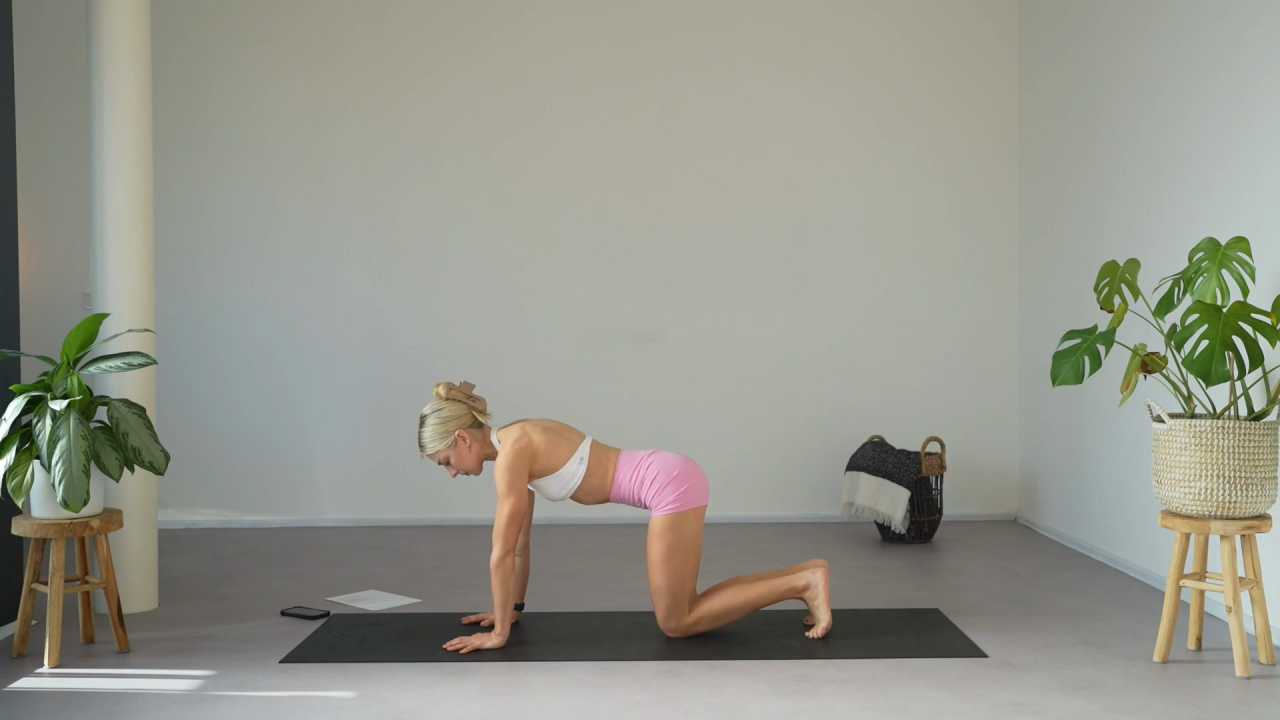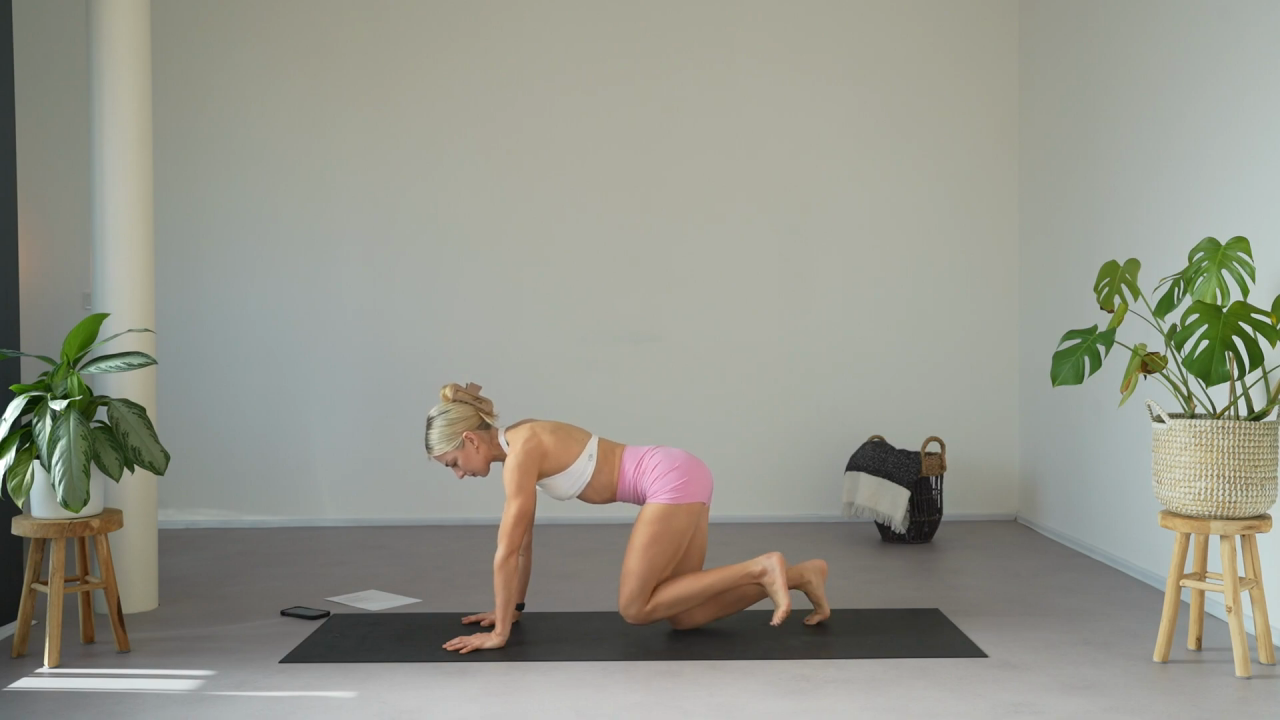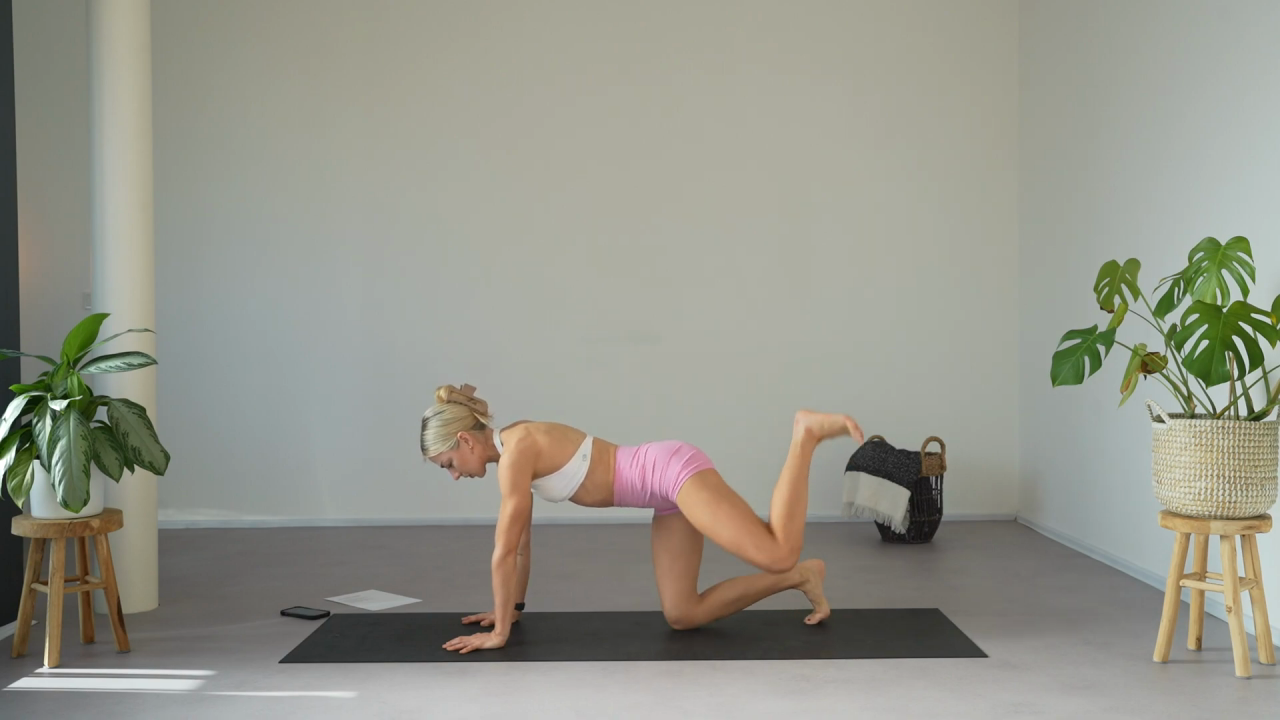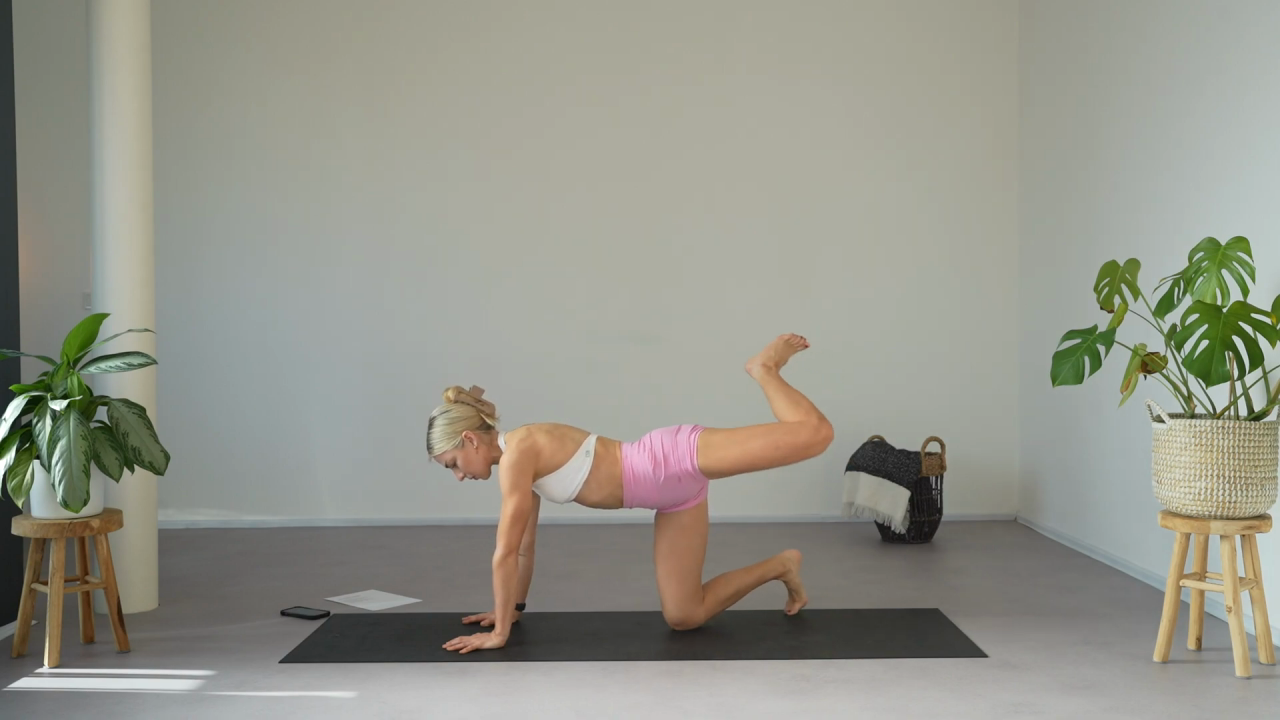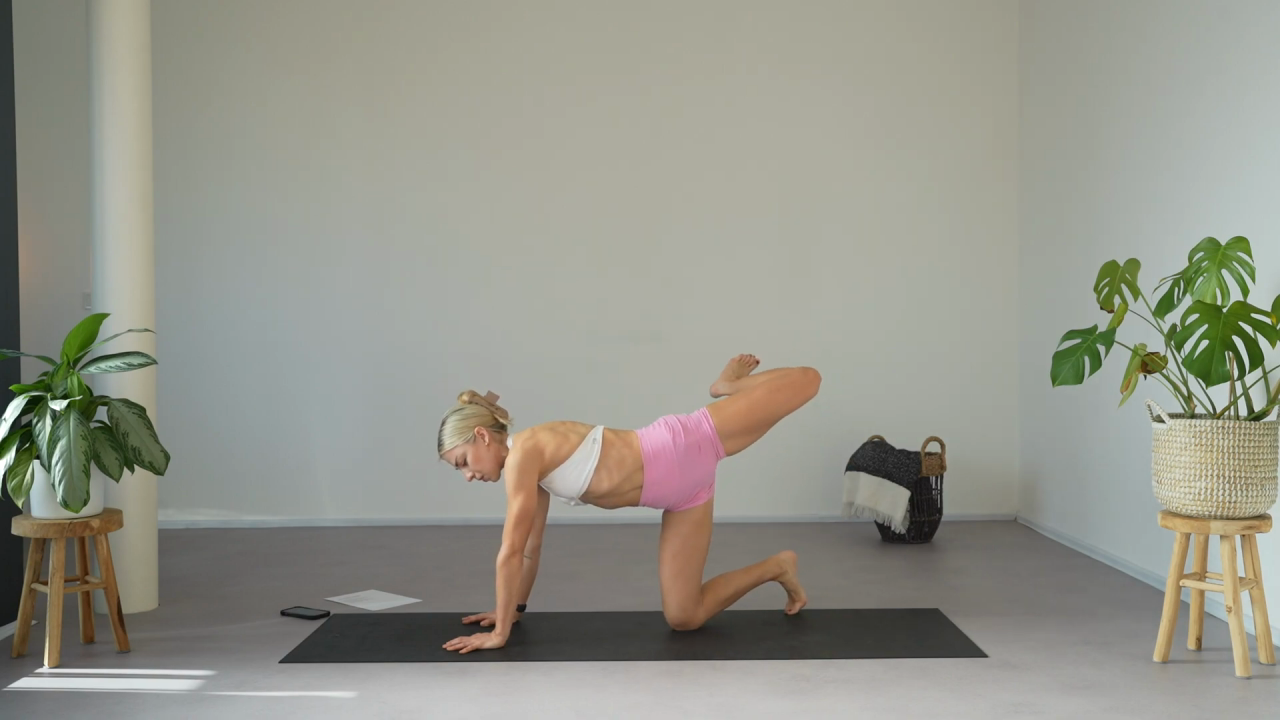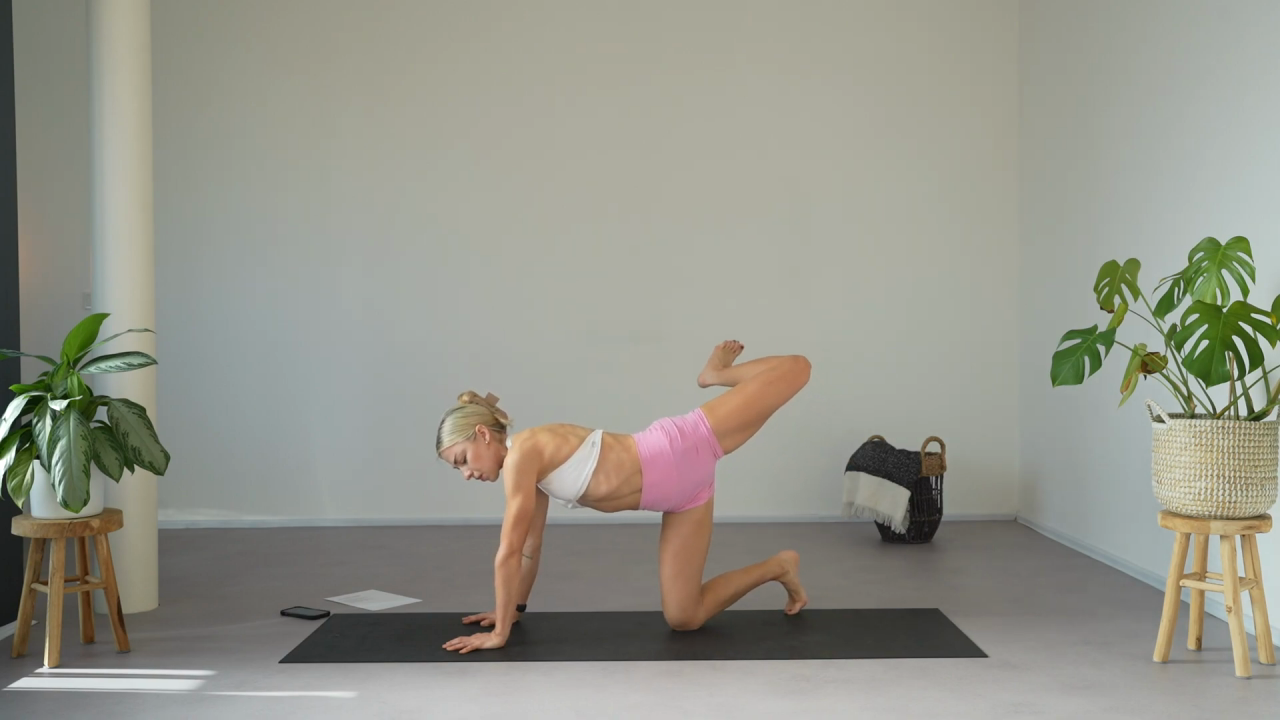
dt=0.7s
person 1, frame 1
left shoulder: (510, 451)
right shoulder: (519, 442)
left elbow: (502, 551)
right elbow: (520, 540)
left wrist: (500, 631)
right wrist: (511, 608)
left hip: (670, 484)
right hip: (671, 480)
left knee: (676, 624)
right knee: (678, 613)
left ankle: (804, 584)
right ankle: (801, 574)
person 1, frame 2
left shoulder: (520, 452)
right shoulder: (520, 444)
left elbow: (507, 550)
right elbow: (522, 541)
left wrist: (499, 631)
right wrist: (512, 608)
left hip: (673, 478)
right hip: (679, 477)
left knee: (634, 609)
right knee: (683, 617)
left ankle: (759, 569)
right ankle: (800, 575)
person 1, frame 3
left shoulder: (514, 453)
right shoulder: (517, 451)
left elbow: (504, 551)
right elbow: (521, 543)
left wrist: (500, 631)
right wrist: (511, 608)
left hip: (673, 469)
right hip: (668, 487)
left knee: (777, 555)
right knee: (682, 617)
left ankle: (805, 432)
right ankle: (801, 575)
person 1, frame 4
left shoulder: (516, 454)
right shoulder: (523, 458)
left elbow: (506, 552)
right elbow: (525, 546)
left wrist: (499, 632)
right wrist: (512, 609)
left hip: (678, 456)
right hip: (673, 491)
left knee: (815, 434)
right knee: (684, 617)
left ankle: (762, 369)
right ankle: (780, 567)
person 1, frame 5
left shoulder: (523, 452)
right shoulder: (534, 468)
left elbow: (511, 551)
right elbow: (530, 548)
left wrist: (499, 632)
right wrist: (513, 608)
left hip: (685, 449)
right hip: (681, 487)
right knee: (683, 617)
right ankle: (777, 567)
person 1, frame 6
left shoulder: (521, 454)
right shoulder: (532, 470)
left elbow: (509, 552)
right elbow: (530, 547)
left wrist: (499, 634)
right wrist: (513, 610)
left hip: (683, 453)
right hip: (679, 490)
right knee: (684, 618)
right ankle: (777, 567)
